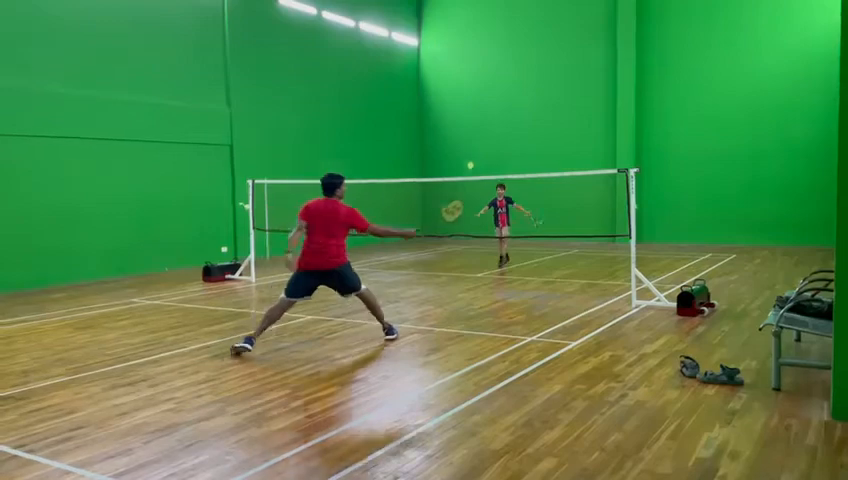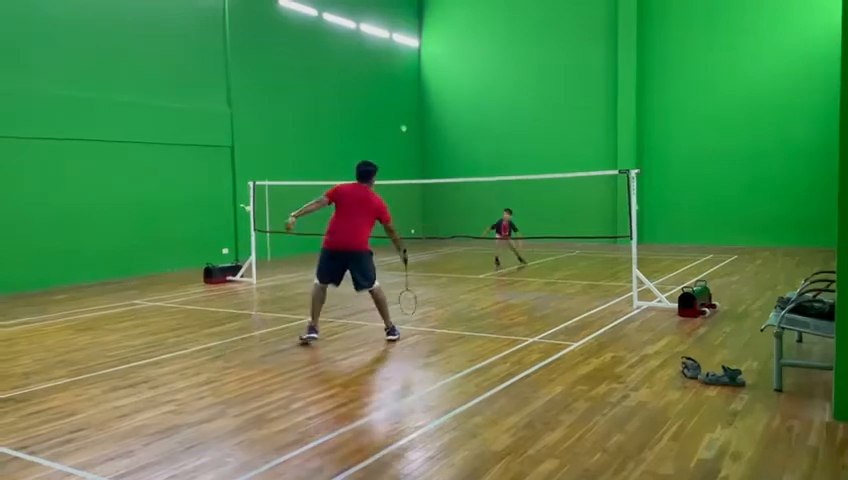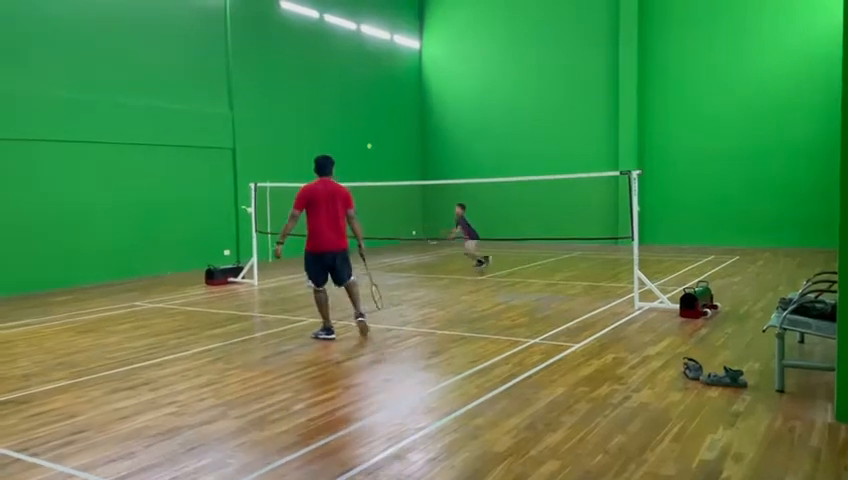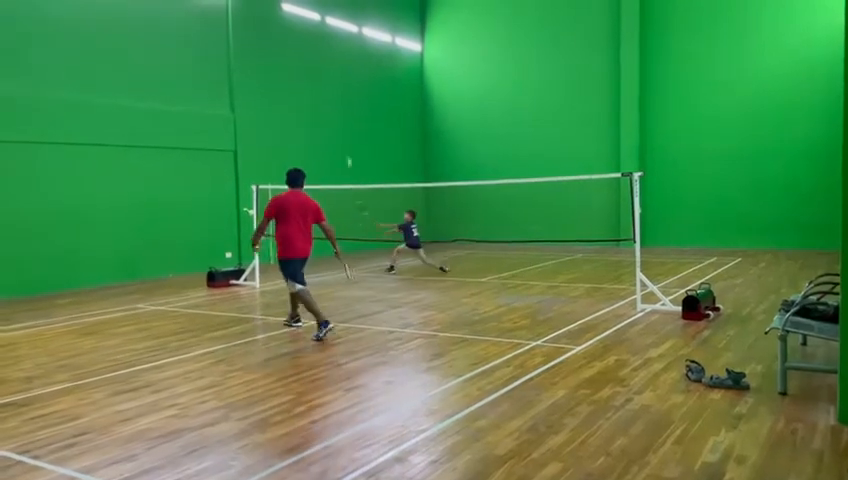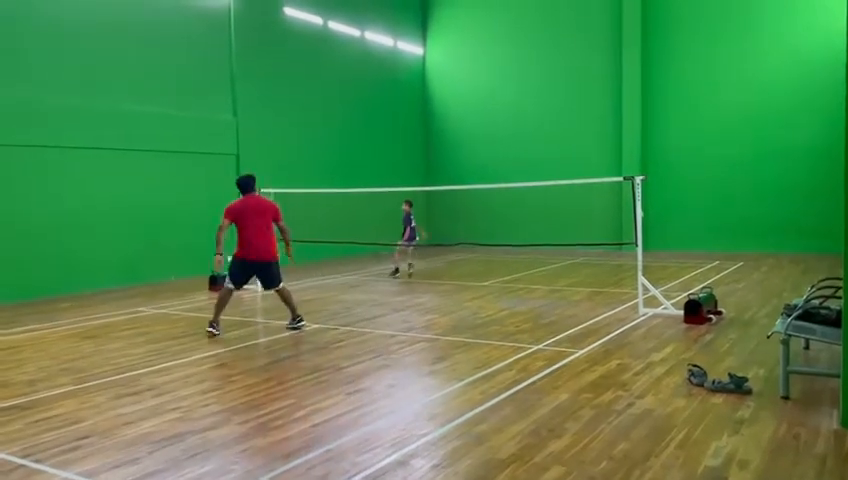
dt=0.4s
person 1, frame 1
left shoulder: (309, 207)
right shoulder: (348, 212)
left elbow: (299, 230)
right elbow: (374, 230)
left wrist: (289, 253)
right wrist: (403, 233)
left hip: (308, 266)
right hip: (336, 265)
left knee: (285, 302)
right knee: (363, 292)
left ankle: (250, 339)
right ankle: (387, 328)
person 1, frame 2
left shoulder: (341, 190)
right shoulder: (377, 201)
left elbow: (318, 203)
right elbow: (390, 229)
left wrist: (294, 216)
right wrist: (401, 250)
left hip: (332, 246)
right hip: (359, 249)
left knee: (320, 285)
right knee: (374, 288)
left ankle: (313, 328)
right ankle: (390, 328)
person 1, frame 3
left shoulder: (306, 191)
right shoulder: (343, 191)
left elbow: (293, 218)
right elbow: (352, 218)
left wrist: (280, 242)
right wrist: (361, 242)
left hip: (315, 248)
right hip: (339, 246)
left knee: (319, 287)
right knee: (349, 281)
left ankle: (327, 328)
right ankle: (359, 314)
person 1, frame 4
left shoulder: (278, 200)
right shoulder: (312, 204)
left elbow: (262, 226)
right elbow: (326, 228)
left wrist: (254, 243)
right wrist: (336, 247)
left hip: (288, 252)
right hip: (304, 251)
left knee: (300, 288)
right knee: (295, 283)
left ankle: (323, 322)
right ankle: (294, 316)
person 1, frame 5
left shoulder: (233, 207)
right shoulder: (270, 205)
left elbow: (222, 228)
right elbow: (283, 228)
left wrist: (219, 252)
right wrist: (288, 247)
left hip: (245, 256)
right hip: (268, 255)
left knee: (229, 287)
right knee: (279, 287)
left ankle: (214, 323)
right ankle: (296, 317)
